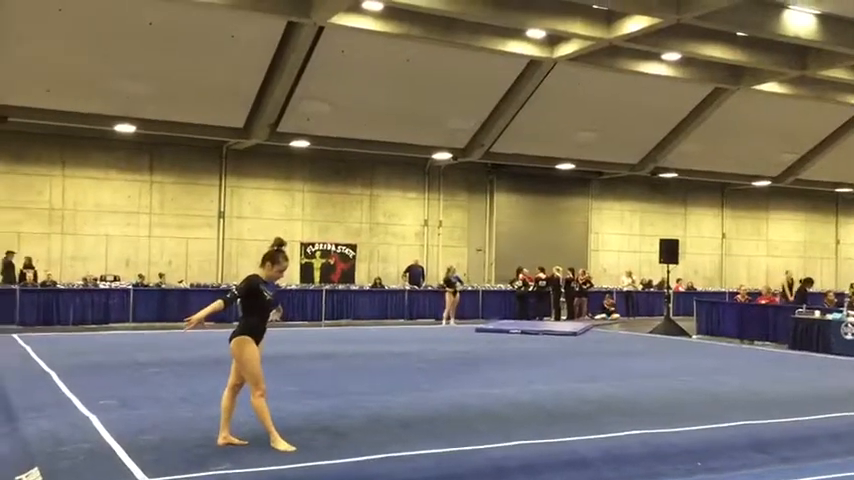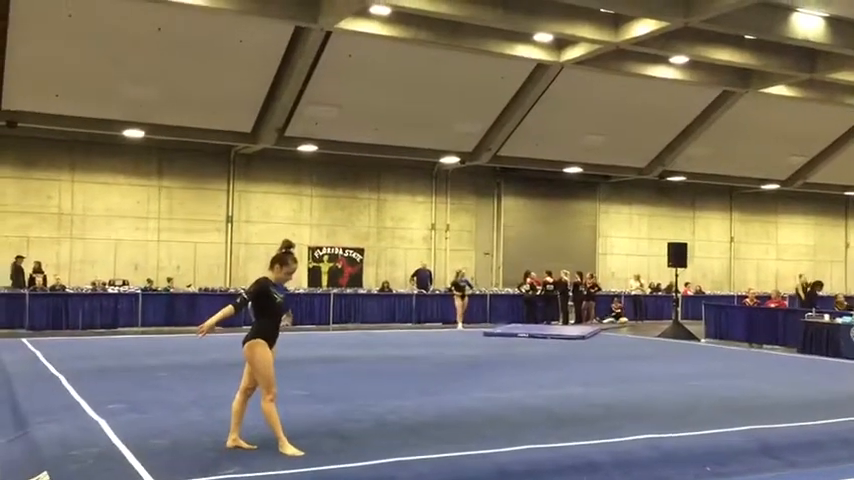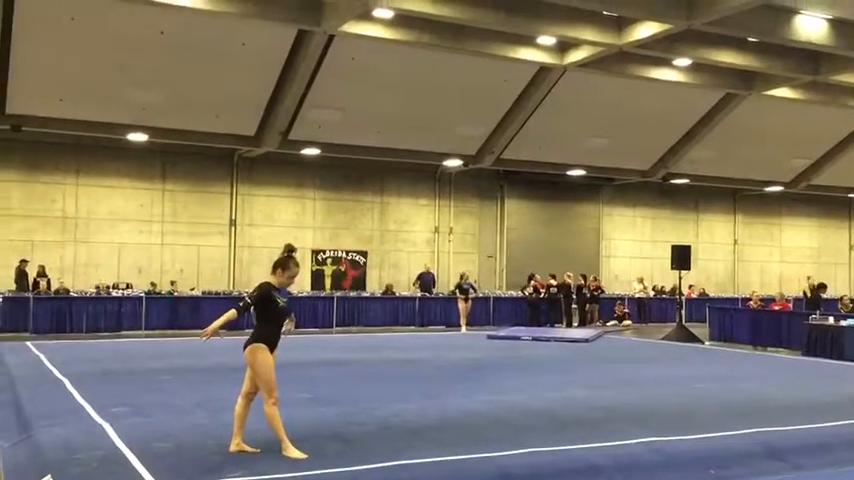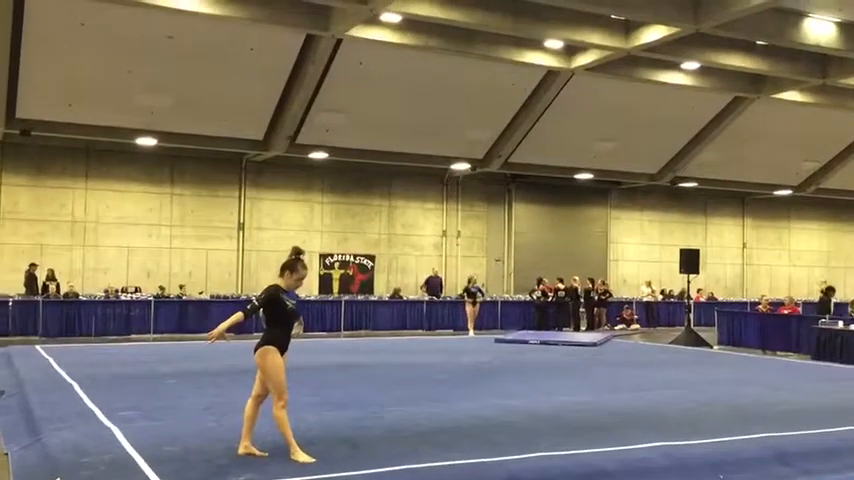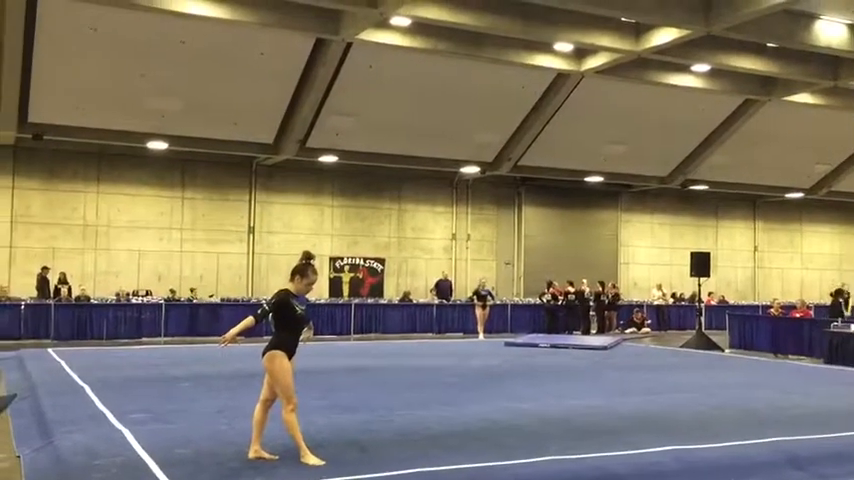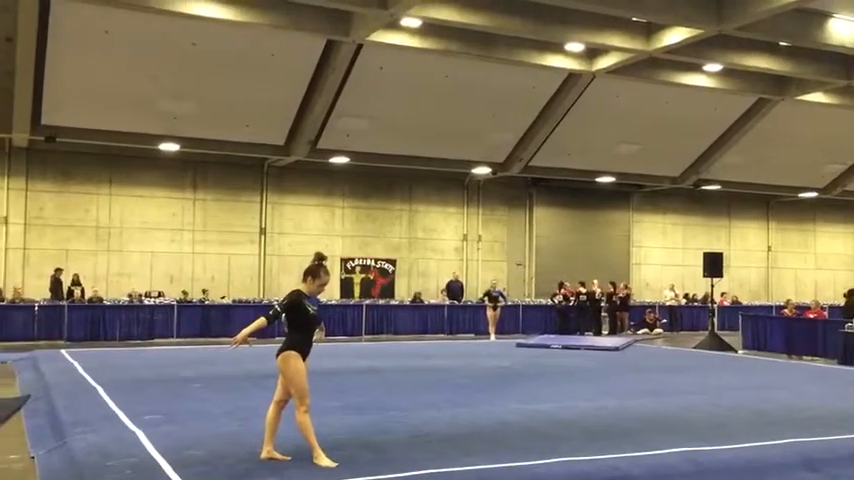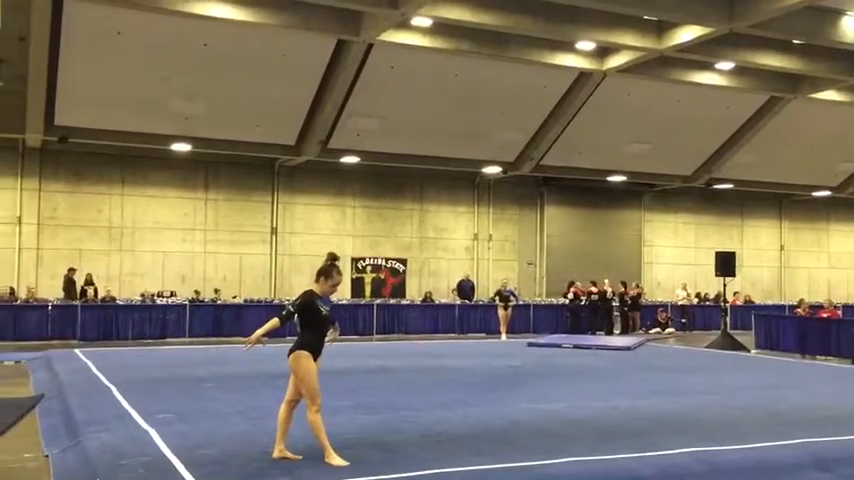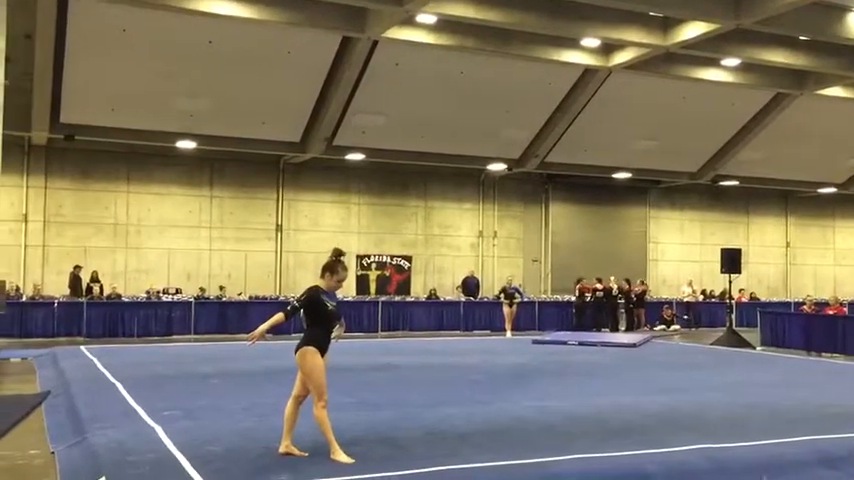
dt=0.3s
person 1, frame 1
left shoulder: (267, 285)
right shoulder: (252, 282)
right elbow: (228, 299)
left wrist: (275, 311)
right wrist: (202, 314)
left hip: (253, 339)
right hip: (243, 339)
left knee: (234, 386)
right knee: (259, 390)
left ankle: (224, 434)
right ankle: (274, 437)
person 1, frame 2
left shoulder: (278, 288)
right shoulder: (262, 285)
right elbow: (238, 304)
right wrist: (213, 320)
left hip: (266, 343)
right hip: (257, 343)
left knee: (246, 390)
right knee: (269, 394)
left ankle: (233, 438)
right ankle: (283, 443)
person 1, frame 3
left shoulder: (280, 292)
right shoulder: (264, 290)
right elbow: (241, 308)
right wrist: (217, 324)
left hip: (268, 347)
right hip: (258, 347)
left knee: (248, 394)
right knee: (271, 397)
left ankle: (236, 442)
right ankle: (286, 446)
person 1, frame 4
left shoulder: (290, 295)
right shoulder: (273, 292)
right elbow: (248, 311)
right wrist: (223, 326)
left hip: (278, 350)
right hip: (268, 349)
left knee: (258, 396)
right knee: (281, 400)
left ankle: (245, 444)
right ankle: (294, 450)
person 1, frame 5
left shoulder: (298, 300)
right shoulder: (282, 297)
right elbow: (259, 315)
right wrist: (234, 331)
left hip: (286, 354)
right hip: (276, 354)
left knee: (266, 401)
right knee: (290, 404)
left ankle: (255, 449)
right ankle: (304, 453)
person 1, frame 6
left shoulder: (310, 300)
right shoulder: (295, 298)
right elbow: (271, 316)
left wrist: (319, 329)
right wrist: (246, 332)
left hip: (299, 355)
right hip: (290, 354)
left knee: (280, 401)
right knee: (303, 405)
left ankle: (268, 449)
right ankle: (317, 454)
person 1, frame 7
left shoulder: (324, 300)
right shoulder: (307, 298)
right elbow: (284, 317)
left wrist: (333, 329)
right wrist: (260, 332)
left hip: (311, 355)
right hip: (302, 354)
left knee: (291, 400)
right knee: (314, 405)
left ankle: (280, 448)
right ankle: (329, 453)
person 1, frame 8
left shoulder: (331, 296)
right shoulder: (313, 293)
right elbow: (289, 312)
left wrist: (340, 326)
right wrist: (265, 326)
left hip: (318, 350)
right hip: (309, 349)
left knee: (298, 396)
right knee: (321, 400)
left ankle: (286, 444)
right ankle: (335, 450)
